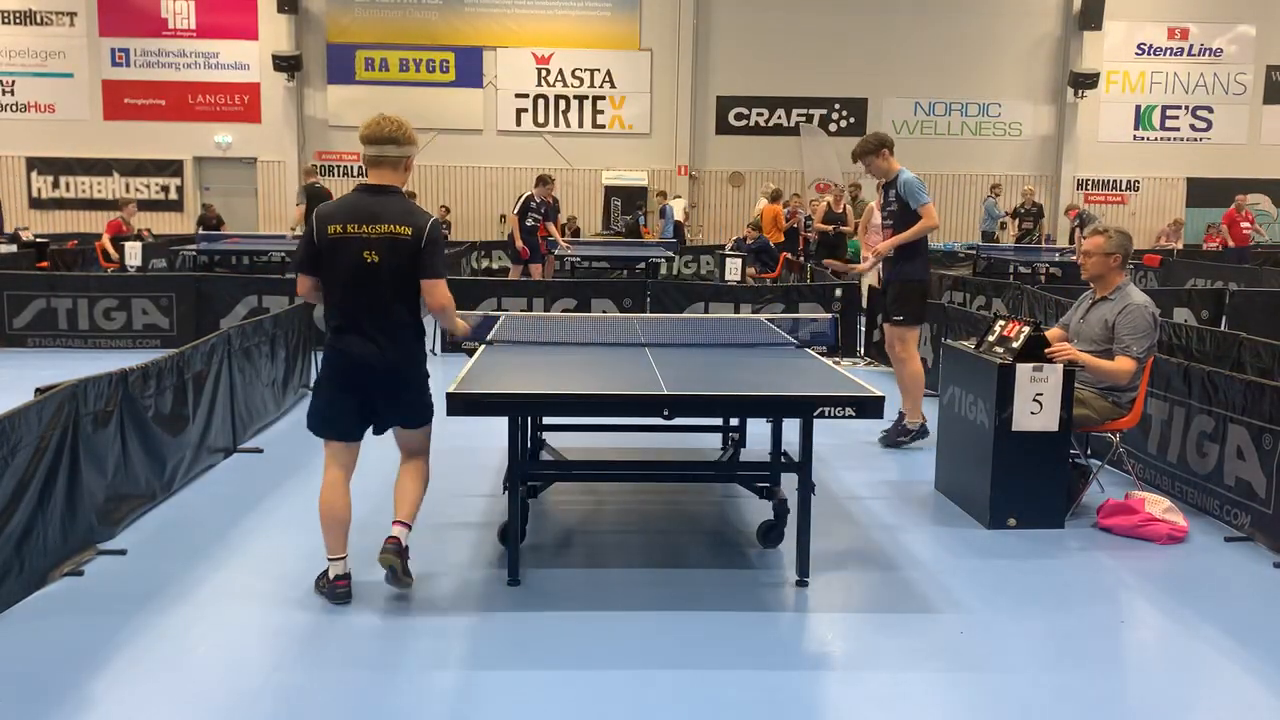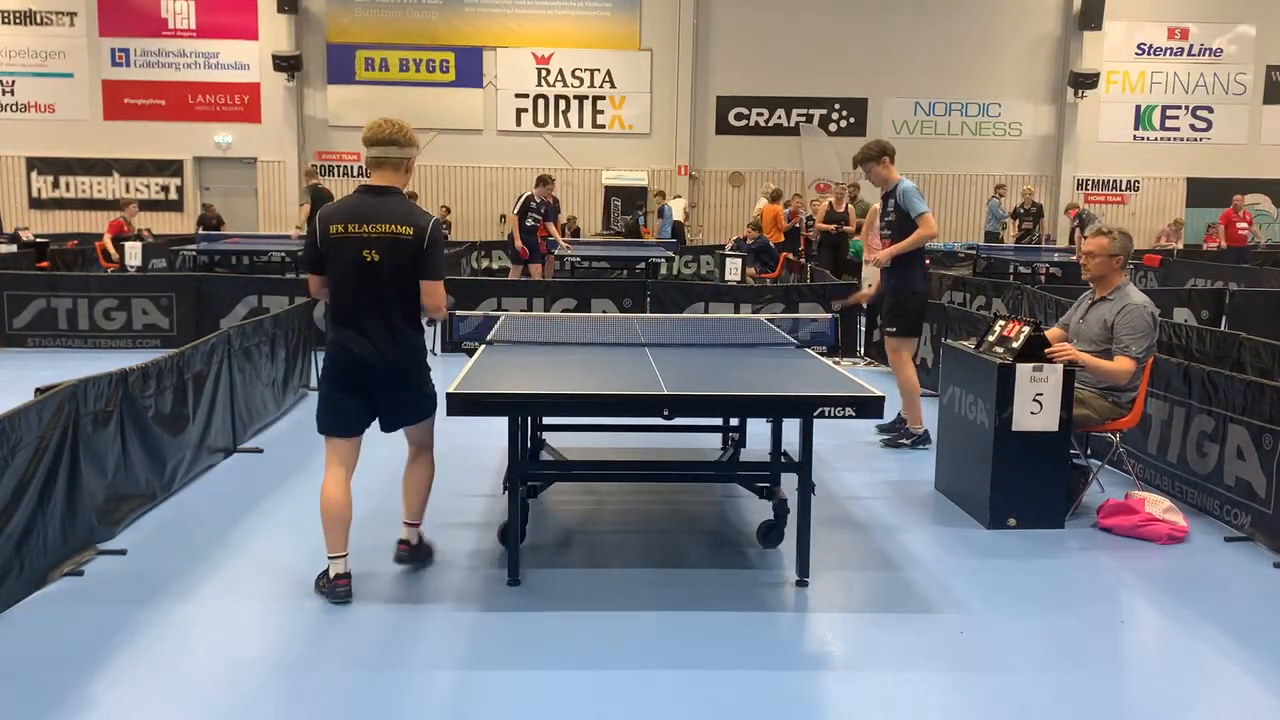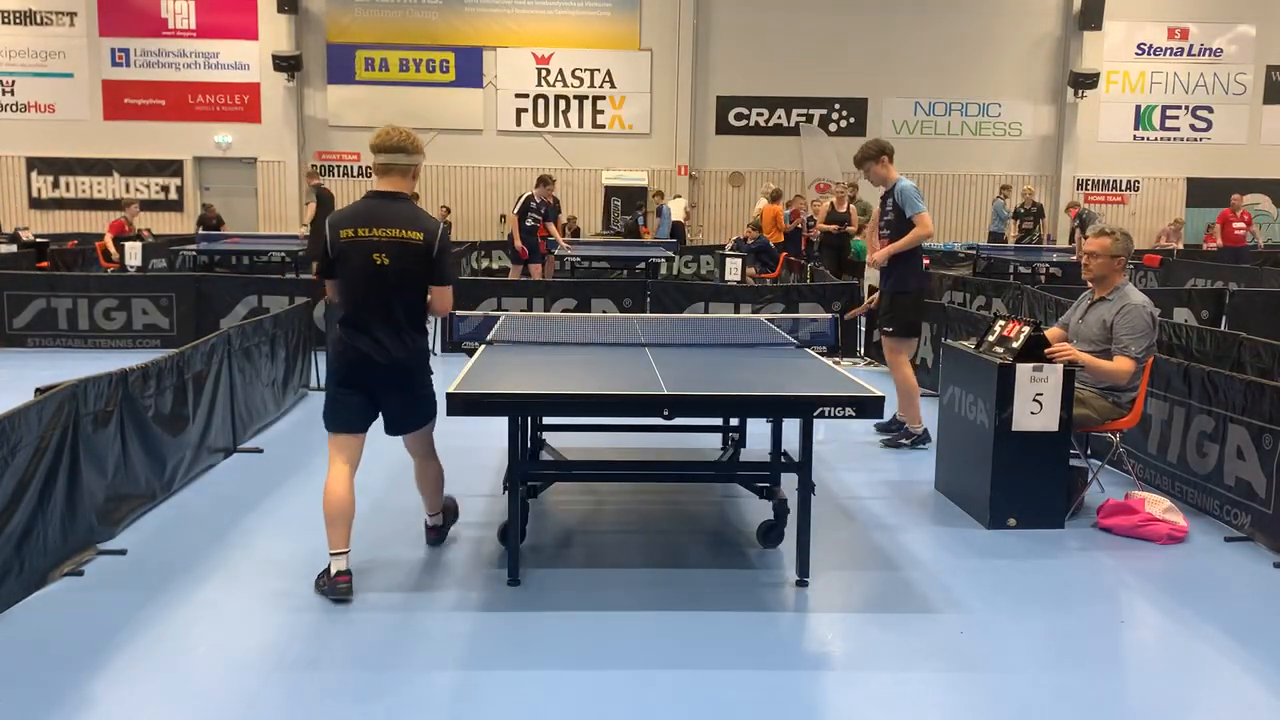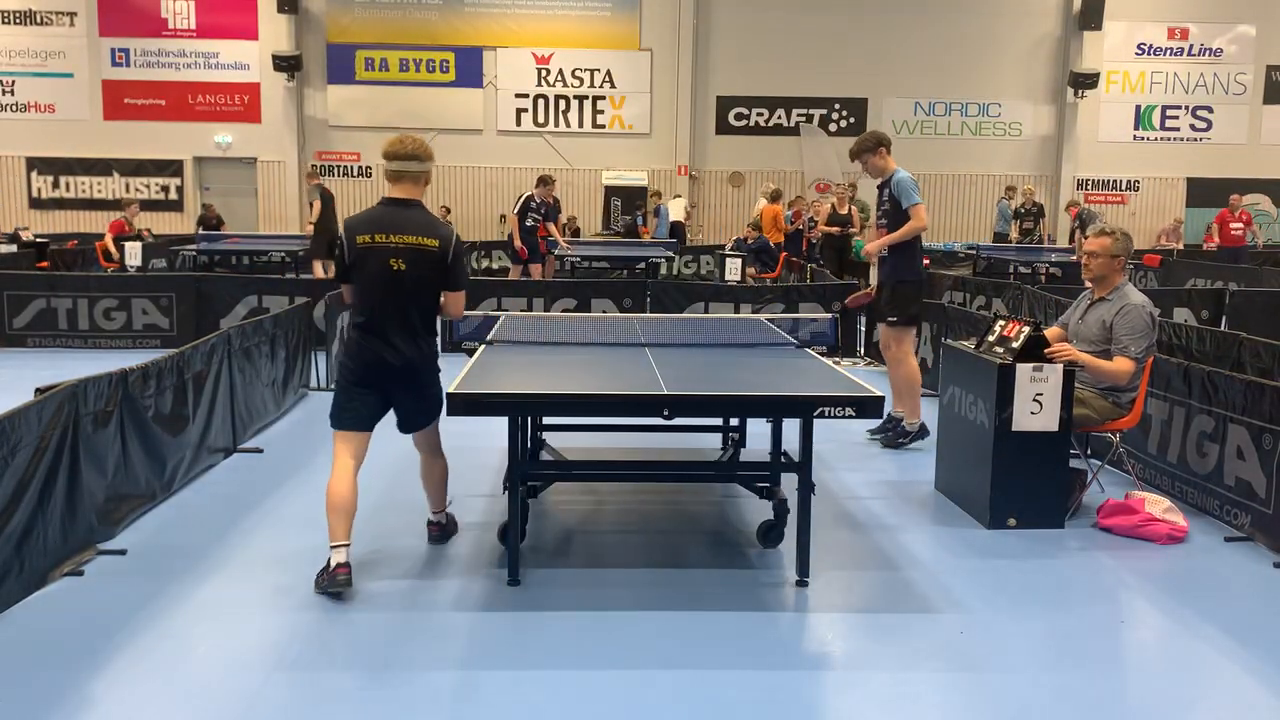
dt=0.1s
person 1, frame 1
left shoulder: (325, 217)
right shoulder: (421, 223)
left elbow: (307, 292)
right elbow: (437, 303)
right wrist: (456, 323)
left hip: (343, 362)
right hip: (400, 363)
left knee: (337, 468)
right knee: (415, 454)
left ankle: (337, 572)
right ankle: (397, 539)
person 1, frame 2
left shoulder: (328, 218)
right shoulder: (423, 224)
left elbow: (317, 289)
right elbow: (434, 304)
right wrist: (437, 310)
left hip: (345, 359)
right hip: (402, 360)
left knee: (339, 466)
right knee: (421, 445)
left ankle: (337, 571)
right ankle: (411, 539)
person 1, frame 3
left shoulder: (338, 223)
right shoulder: (430, 229)
left elbow: (333, 293)
right elbow: (441, 306)
left hip: (350, 360)
right hip: (406, 361)
left knee: (342, 463)
right knee: (422, 450)
left ankle: (338, 567)
right ankle: (436, 520)
person 1, frame 4
left shoulder: (354, 228)
right shoulder: (443, 236)
left elbow: (349, 296)
right elbow: (455, 310)
left hip: (362, 361)
right hip: (416, 362)
left knee: (346, 459)
right knee: (429, 446)
left ankle: (339, 561)
right ankle: (438, 520)
person 2, frame 1
left shoulder: (908, 181)
right shoulder: (887, 187)
left elbow: (932, 221)
left wrist: (893, 243)
right wrist: (871, 263)
left hip: (910, 276)
right hip: (894, 276)
left knee: (905, 349)
right knee: (893, 347)
left ankle: (915, 424)
right ankle: (908, 414)
person 2, frame 2
left shoulder: (907, 190)
right shoulder: (887, 197)
left elbow: (930, 230)
left wrist: (890, 251)
right wrist: (875, 286)
left hip: (908, 288)
right hip: (894, 287)
left knee: (900, 358)
right knee: (896, 357)
left ankle: (917, 430)
right ankle: (907, 417)
person 2, frame 3
left shoulder: (905, 189)
right shoulder: (887, 196)
left elbow: (926, 229)
left wrist: (887, 250)
right wrist: (881, 291)
left hip: (906, 288)
right hip: (893, 287)
left knee: (898, 358)
right knee: (894, 357)
left ankle: (917, 430)
right ankle: (904, 418)
person 2, frame 4
left shoulder: (902, 180)
right shoulder: (885, 186)
left elbow: (920, 223)
left wrist: (880, 243)
left hip: (905, 278)
right hip: (890, 277)
left knee: (901, 350)
right knee: (888, 347)
left ankle: (914, 424)
right ankle: (899, 416)
person 3, frame 1
left shoulder: (1134, 307)
right shoulder: (1087, 298)
left elbow: (1123, 373)
right elbow: (1055, 336)
left wrist: (1081, 358)
left hip: (1104, 398)
person 3, frame 2
left shoulder: (1134, 308)
right shoulder: (1087, 298)
left elbow: (1122, 374)
right elbow: (1054, 336)
left wrist: (1081, 358)
left hip: (1105, 399)
right hip: (1071, 385)
person 3, frame 3
left shoulder: (1133, 307)
right shoulder: (1087, 298)
left elbow: (1122, 373)
right elbow: (1053, 336)
left wrist: (1081, 358)
left hip: (1105, 399)
right hip: (1071, 385)
person 3, frame 4
left shoulder: (1133, 307)
right shoulder: (1087, 297)
left elbow: (1122, 373)
right elbow: (1054, 335)
left wrist: (1081, 358)
left hip: (1105, 399)
right hip: (1071, 385)
